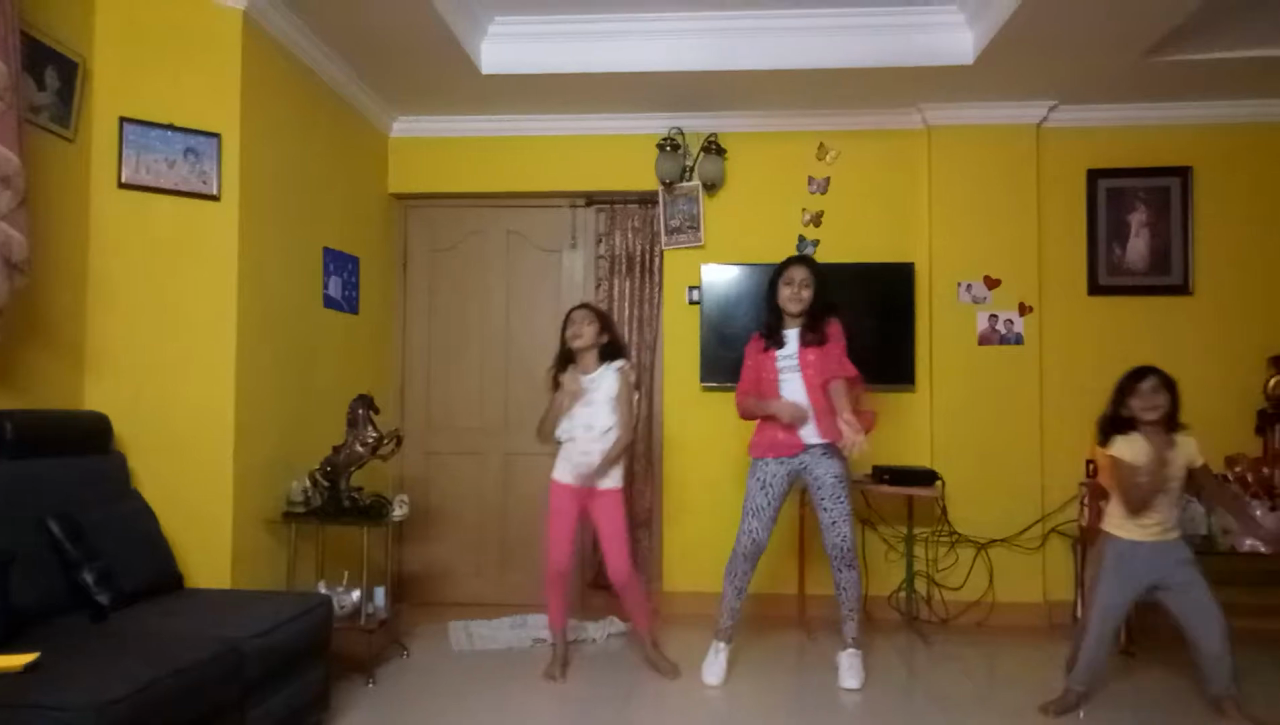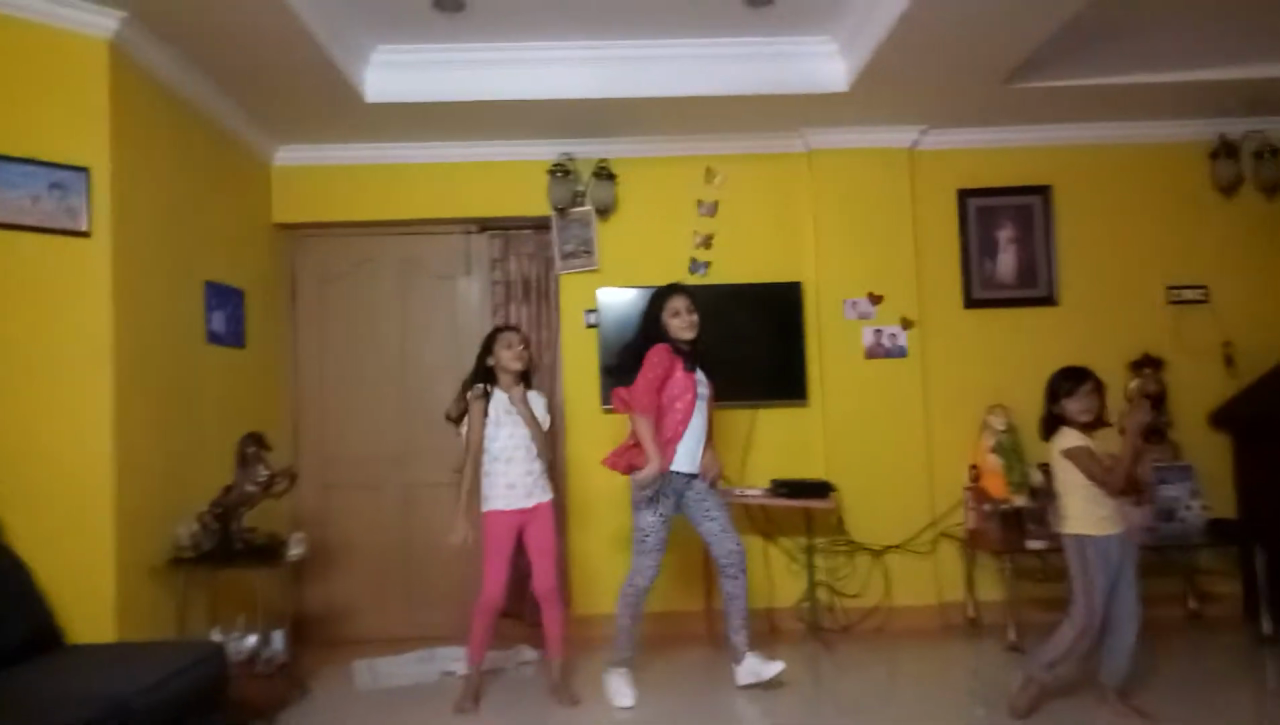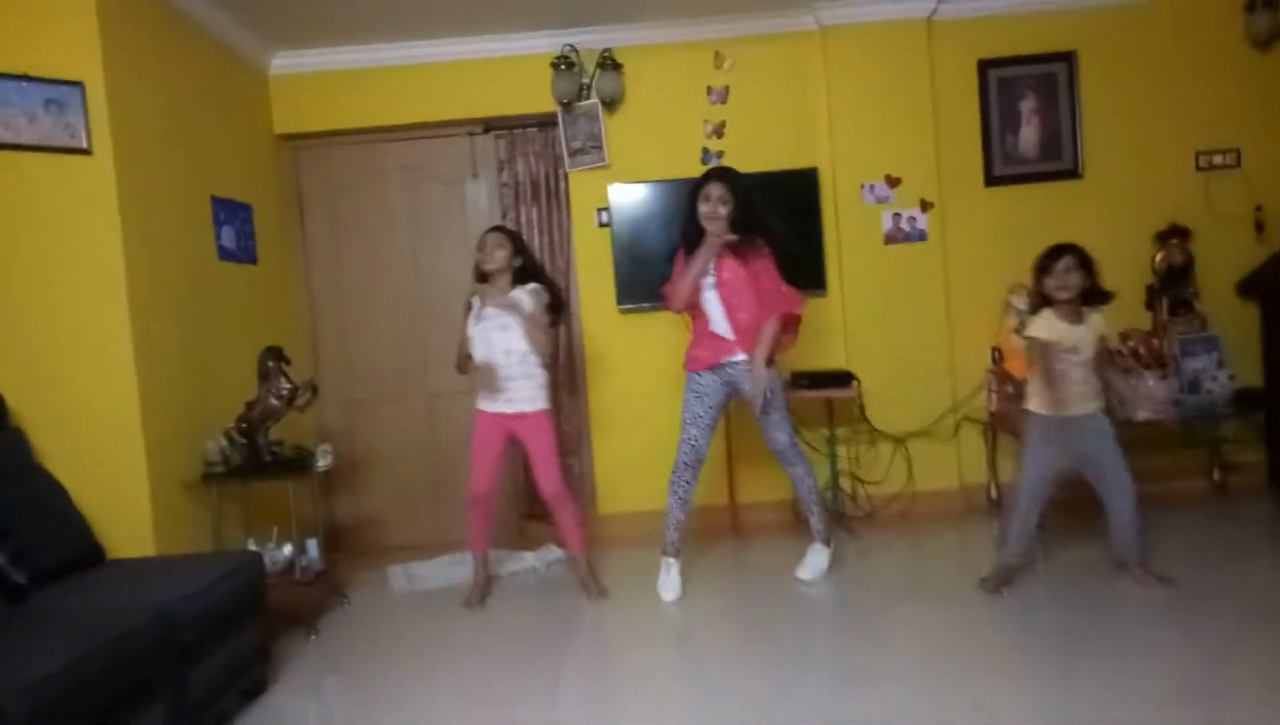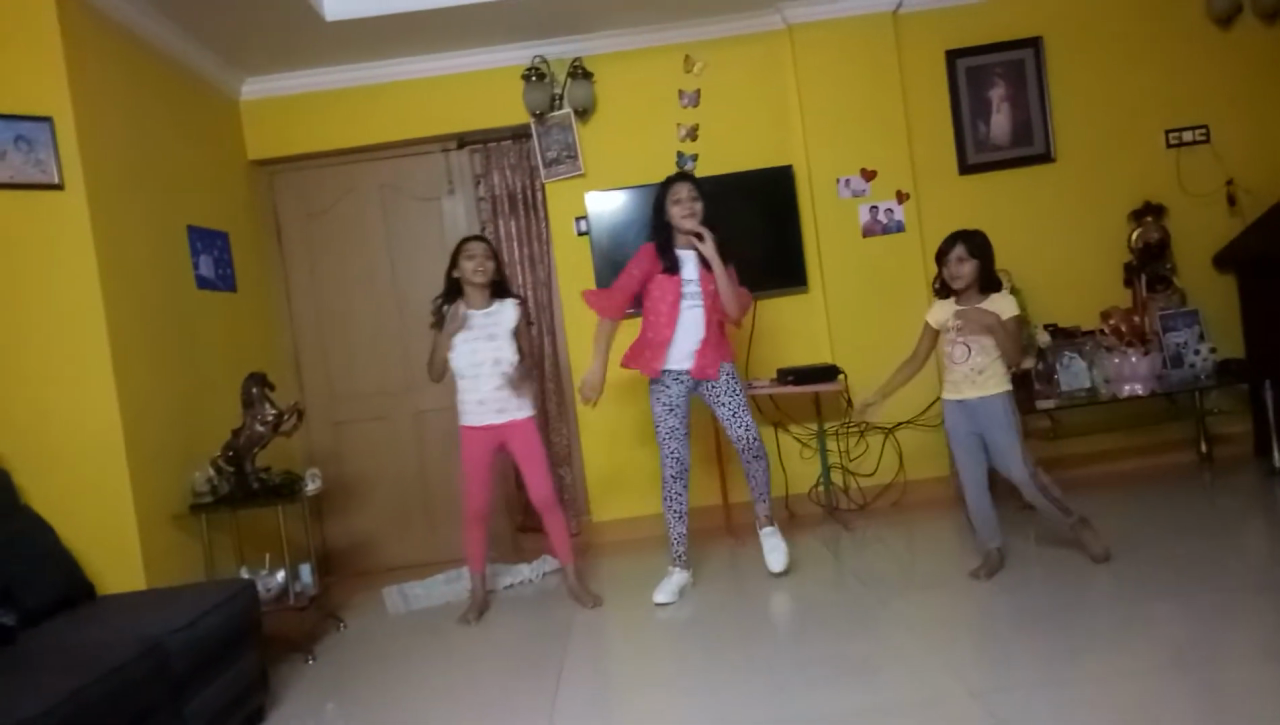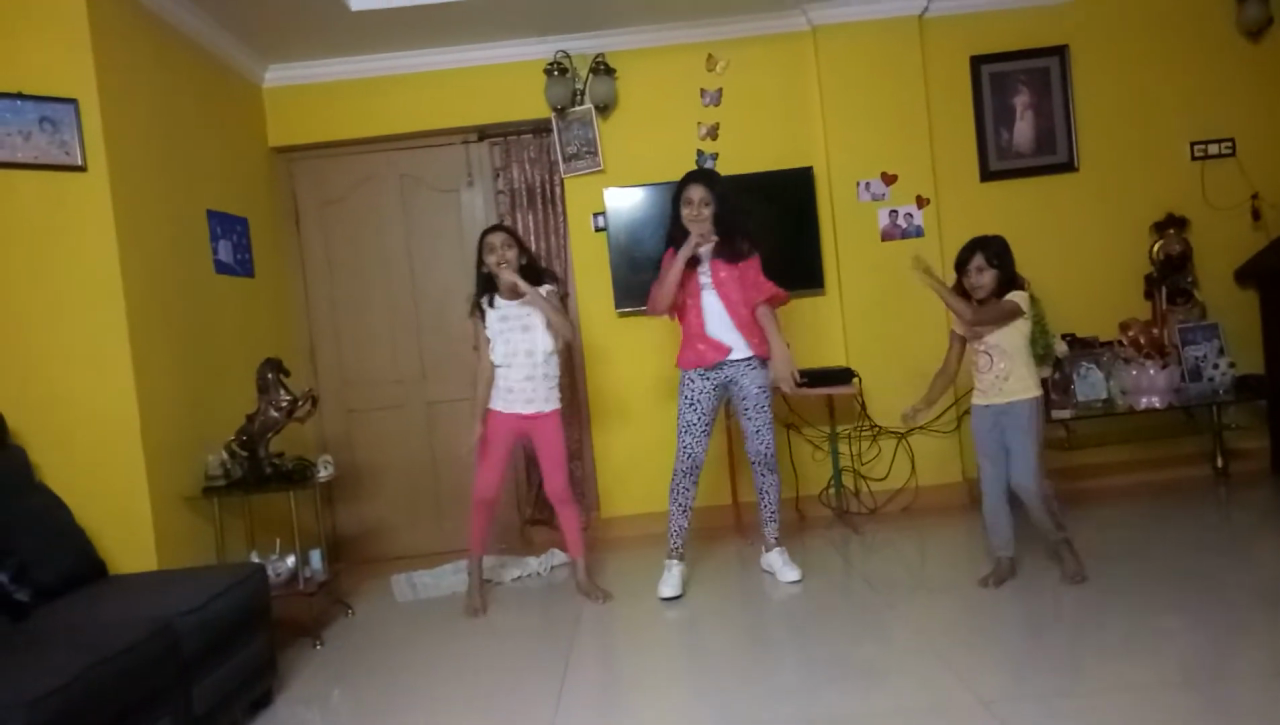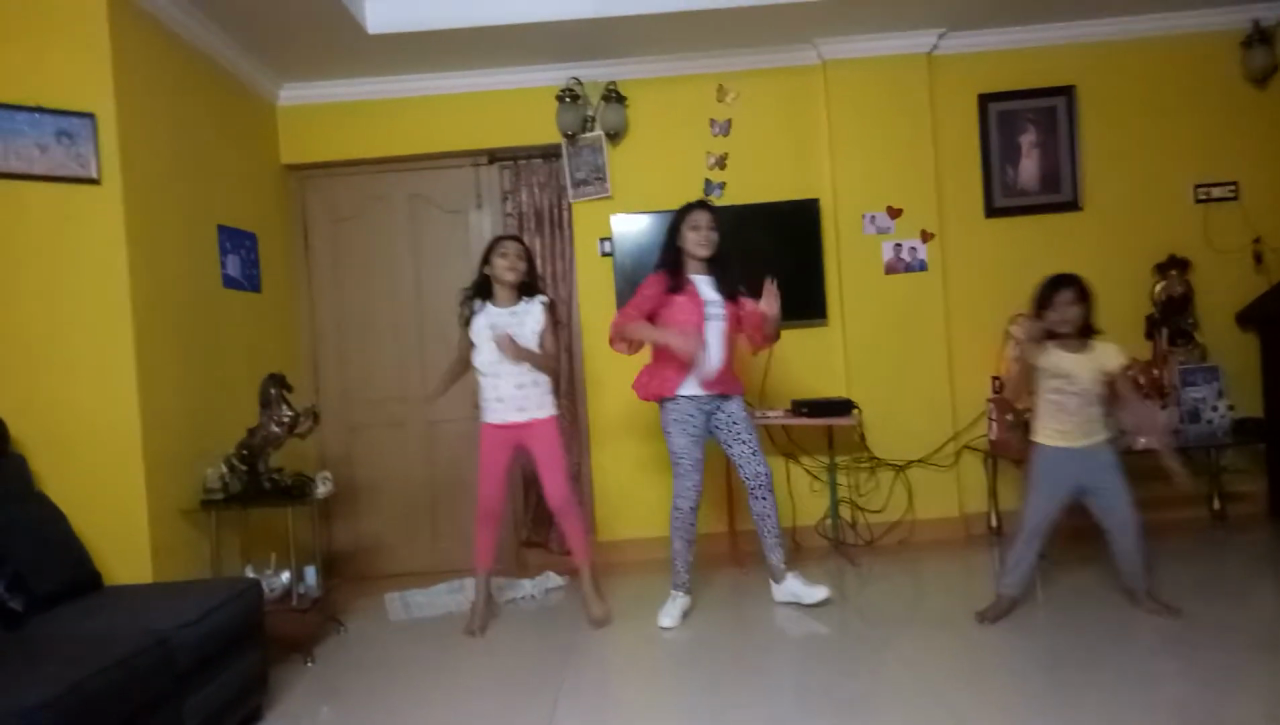
dt=0.5s
person 1, frame 1
left shoulder: (827, 330)
right shoulder: (759, 342)
left elbow: (840, 376)
right elbow: (745, 401)
left wrist: (847, 416)
right wrist: (775, 407)
left hip: (822, 450)
right hip: (772, 452)
left knee: (841, 544)
right knee: (748, 543)
left ankle: (851, 647)
right ankle: (721, 641)
person 1, frame 2
left shoulder: (696, 364)
right shoulder: (661, 354)
right elbow: (639, 402)
left wrist: (711, 457)
right wrist: (652, 458)
left hip: (695, 476)
right hip: (661, 476)
left knee: (731, 555)
right knee: (645, 569)
left ankle: (744, 658)
right ankle: (619, 667)
person 1, frame 3
left shoulder: (753, 247)
right shoulder: (690, 252)
left elbow: (778, 304)
right elbow: (678, 301)
left wrist: (761, 360)
right wrist: (707, 250)
left hip: (751, 363)
right hip: (707, 366)
left knee: (785, 447)
right knee: (688, 457)
left ankle: (821, 541)
right ankle: (670, 558)
person 1, frame 4
left shoulder: (712, 255)
right shoulder: (651, 256)
left elbow: (736, 311)
right elbow: (612, 303)
left wrist: (713, 256)
right wrist: (598, 362)
left hip: (714, 366)
right hip: (666, 373)
left knee: (749, 441)
right knee: (674, 468)
left ankle: (766, 524)
right ankle: (679, 567)
person 1, frame 5
left shoulder: (739, 248)
right shoulder: (675, 254)
left elbow: (761, 297)
right elbow: (659, 305)
left wrist: (779, 347)
right wrist: (685, 254)
left hip: (746, 362)
right hip: (700, 367)
left knee: (763, 453)
right knee: (688, 461)
left ankle: (772, 550)
right ankle: (675, 560)
person 1, frame 6
left shoulder: (726, 286)
right shoulder: (662, 283)
left elbow: (762, 333)
right elbow: (624, 326)
left wrist: (769, 314)
right wrist: (671, 338)
left hip: (725, 396)
right hip: (682, 399)
left knee: (758, 477)
right knee: (687, 494)
left ankle: (783, 578)
right ankle: (680, 591)
person 2, frame 1
left shoulder: (618, 372)
right shoulder: (563, 378)
left elbow: (627, 433)
right elbow: (543, 433)
left wrist: (596, 470)
right wrist: (563, 399)
left hip: (605, 484)
right hip: (563, 482)
left knee: (620, 571)
right knee: (557, 567)
left ankle: (649, 644)
right ankle: (559, 649)
person 2, frame 2
left shoulder: (536, 400)
right shoulder: (480, 396)
left elbow: (545, 453)
right elbow: (471, 456)
left wrist: (526, 413)
right wrist: (462, 515)
left hip: (538, 503)
right hip: (497, 507)
left knee: (547, 588)
right knee: (492, 595)
left ankle: (557, 674)
right ankle: (472, 679)
person 2, frame 3
left shoulder: (531, 293)
right shoulder: (475, 304)
left elbow: (543, 343)
right elbow: (460, 359)
left wrist: (515, 306)
right wrist: (475, 365)
left hip: (530, 407)
right hip: (488, 409)
left knee: (552, 488)
right knee: (478, 492)
left ankle: (584, 568)
right ankle: (481, 573)
person 2, frame 4
left shoulder: (511, 308)
right shoulder: (447, 314)
left elbow: (528, 356)
right elbow: (435, 374)
left wrist: (521, 373)
right wrist: (448, 335)
left hip: (518, 417)
right hip: (474, 424)
left knee: (544, 497)
right knee: (475, 508)
left ankle: (573, 579)
right ankle: (479, 591)
person 2, frame 5
left shoulder: (545, 292)
right shoulder: (484, 306)
left elbow: (566, 335)
right elbow: (484, 365)
left wrist: (531, 293)
right wrist: (479, 418)
left hip: (544, 410)
right hip: (501, 411)
left knee: (559, 491)
right knee: (484, 494)
left ankle: (582, 575)
right ankle: (475, 580)
person 2, frame 6
left shoulder: (539, 308)
right shoulder: (474, 312)
left elbow: (553, 363)
right elbow: (462, 362)
left wrist: (522, 352)
right wrist: (444, 382)
left hip: (540, 418)
right hip: (495, 423)
left knee: (561, 499)
right knee: (488, 507)
left ankle: (589, 587)
right ankle: (482, 597)
person 3, frame 1
left shoulder: (1183, 445)
right shoulder: (1121, 446)
left elbow: (1219, 491)
right elbow: (1133, 506)
right wrist: (1154, 472)
left hip: (1169, 547)
right hip: (1122, 547)
left knee: (1210, 624)
right knee: (1097, 622)
left ankle: (1226, 699)
right ankle: (1075, 688)
person 3, frame 2
left shoulder: (1087, 440)
right shoulder: (1068, 440)
left elbow: (1122, 485)
right elbow: (1113, 483)
left wrist: (1133, 441)
right wrist: (1132, 433)
left hip: (1117, 538)
right hip: (1087, 541)
left knee: (1126, 618)
right knee: (1087, 620)
left ankle: (1112, 690)
right ankle: (1037, 679)
person 3, frame 3
left shoulder: (1095, 321)
right shoulder: (1040, 326)
left elbow: (1100, 368)
right elbow: (1048, 380)
right wrist: (1066, 431)
left hip: (1090, 419)
right hip: (1046, 421)
left knee: (1122, 489)
right knee: (1030, 496)
left ankle: (1132, 560)
right ankle: (1006, 563)
person 3, frame 4
left shoulder: (1002, 303)
right shoulder: (941, 310)
left elbow: (1014, 358)
right elbow: (916, 361)
left wrist: (994, 324)
right wrist: (879, 395)
left hip: (995, 400)
right hip: (956, 406)
left knee: (1020, 472)
right knee: (972, 483)
left ankle: (1076, 523)
right ankle: (992, 550)
person 3, frame 5
left shoulder: (1016, 302)
right shoulder: (964, 319)
left elbow: (979, 316)
right elbow: (949, 369)
left wrist: (934, 282)
right wrist: (924, 404)
left hip: (1022, 405)
right hip: (984, 410)
left knee: (1025, 481)
right knee: (992, 487)
left ankle: (1059, 541)
right ankle: (1004, 558)
person 3, frame 6
left shoulder: (1106, 353)
right shoulder: (1039, 352)
left elbow: (1132, 398)
right elbow: (1016, 392)
right wrist: (1031, 351)
left hip: (1097, 451)
right hip: (1051, 454)
left knee: (1125, 523)
right knee: (1033, 526)
left ankle: (1140, 591)
right ankle: (1008, 593)
